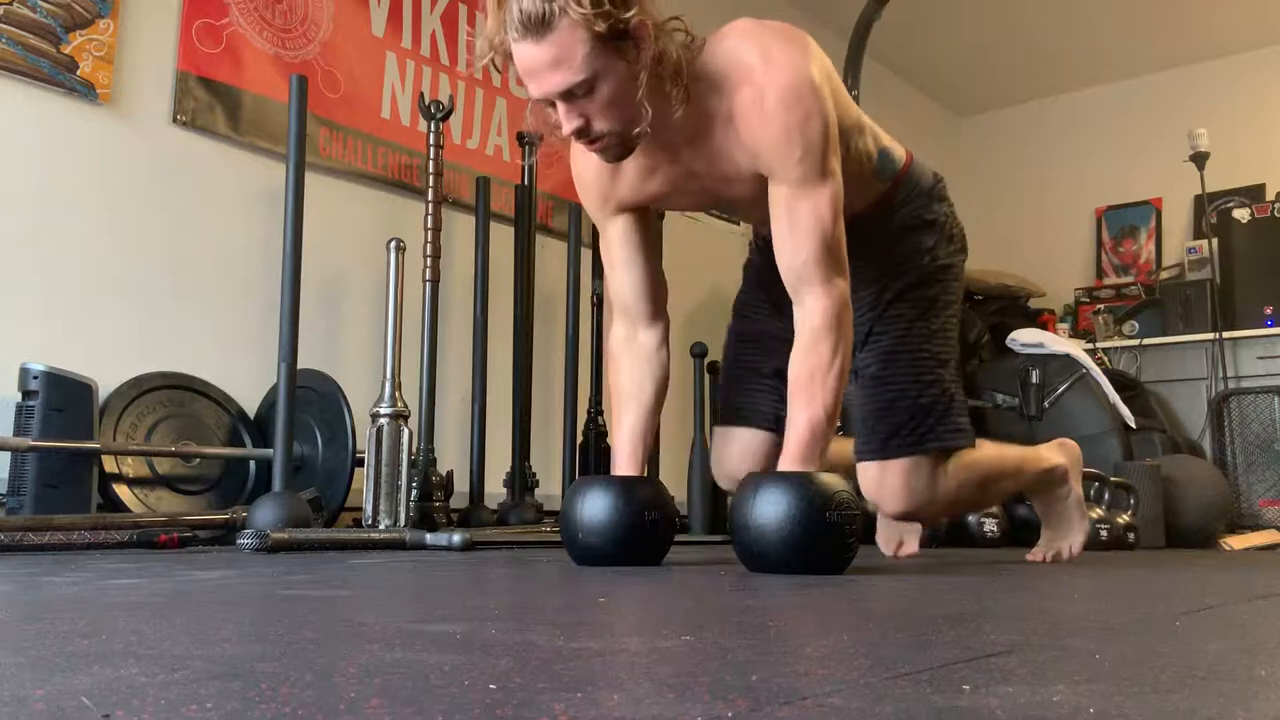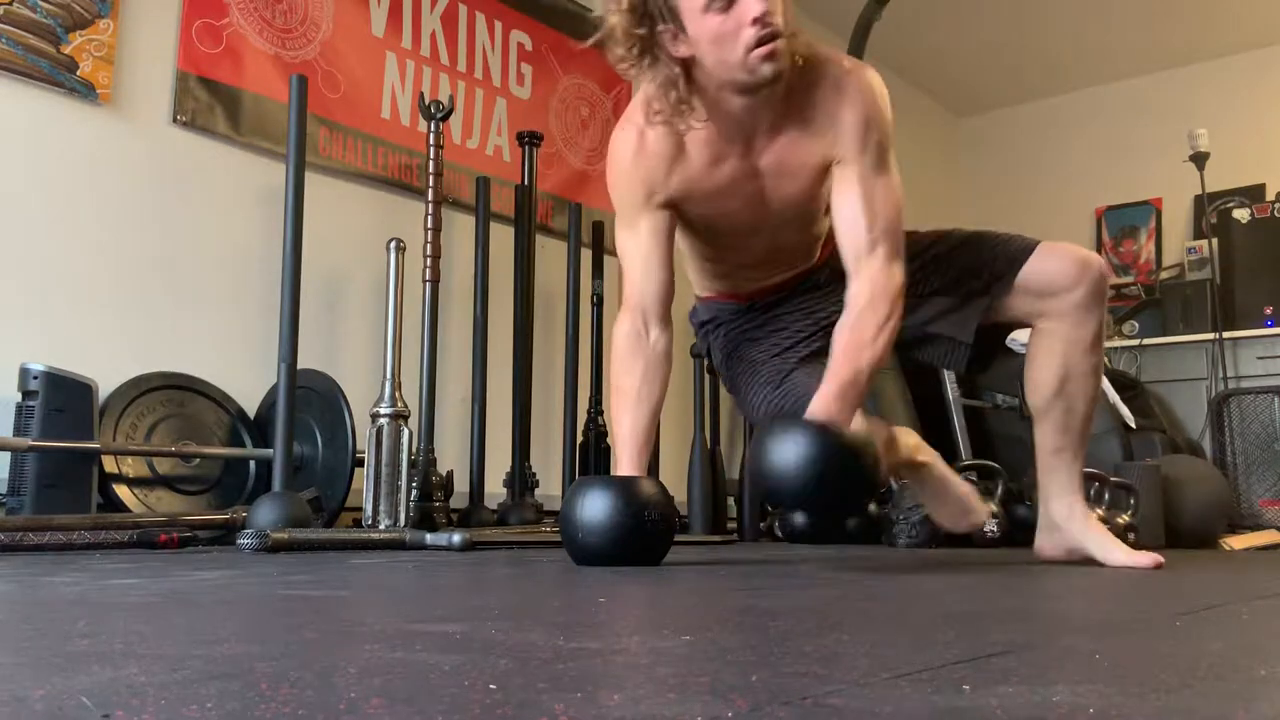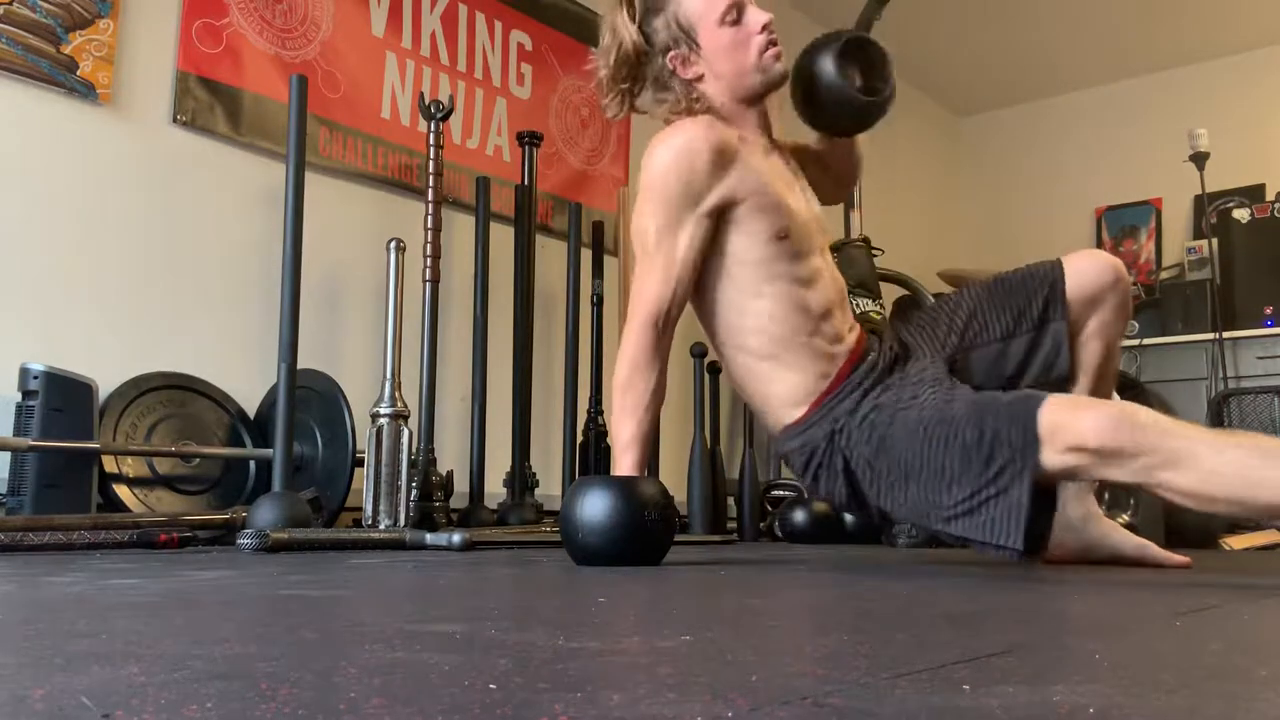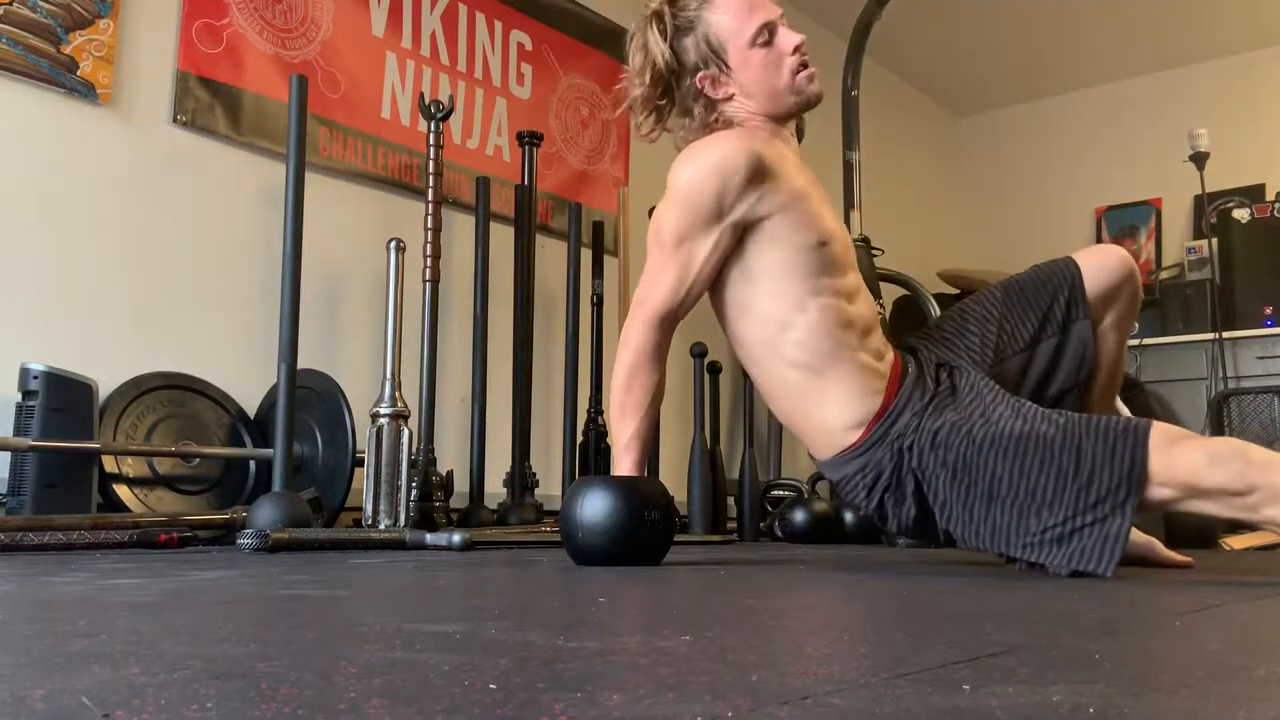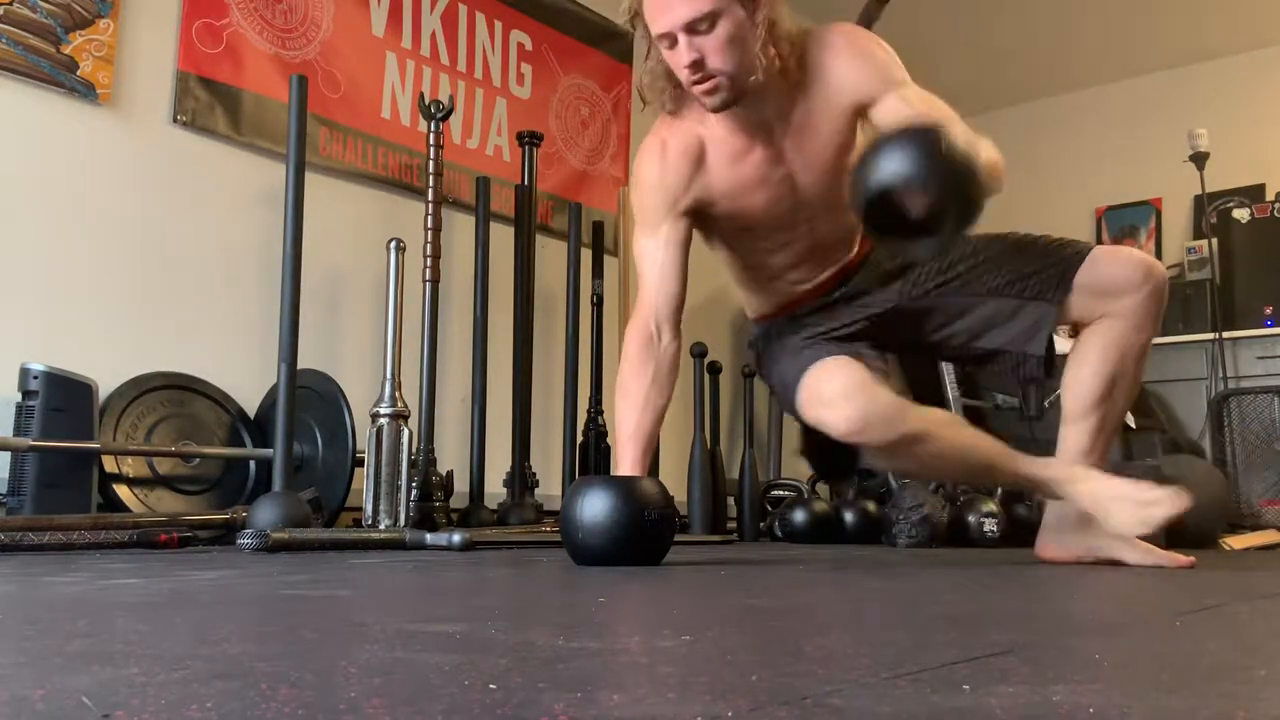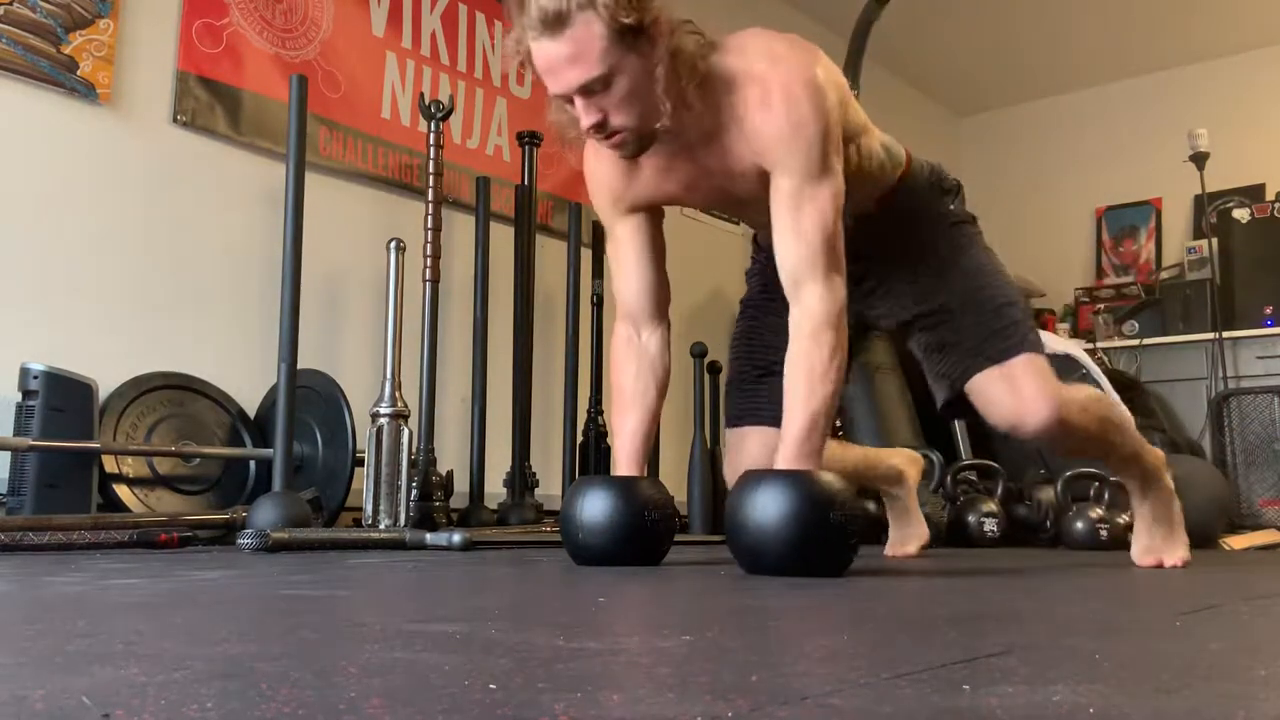
dt=0.7s
person 1, frame 1
left shoulder: (768, 85)
right shoulder: (599, 165)
left elbow: (822, 301)
right elbow: (637, 326)
left wrist: (796, 478)
left hip: (894, 222)
right hip: (784, 242)
left knee: (899, 489)
right knee: (738, 471)
left ankle: (1051, 471)
right ankle: (871, 451)
person 1, frame 2
left shoulder: (843, 90)
right shoulder: (647, 141)
left elbow: (878, 273)
right elbow: (644, 324)
left wrist: (833, 405)
left hip: (848, 261)
right hip: (749, 317)
left knee: (1076, 277)
left ankle: (1062, 511)
right ankle: (906, 455)
person 1, frame 3
left shoulder: (756, 140)
right shoulder: (691, 149)
left elbow: (837, 183)
right elbow: (648, 323)
left hip: (886, 363)
right hip: (851, 430)
left knee: (1099, 279)
right knee: (1101, 431)
left ankle: (1071, 518)
person 1, frame 4
left shoulder: (769, 154)
right shoulder: (724, 163)
right elbow: (649, 320)
right wrist: (626, 487)
left hip: (918, 378)
right hip: (904, 449)
left knee: (1110, 271)
right knee: (1207, 469)
left ankle: (1085, 511)
person 1, frame 5
left shoulder: (838, 57)
right shoulder: (671, 158)
left elbow: (981, 159)
right elbow: (653, 328)
left wrist: (951, 160)
left hip: (891, 265)
right hip: (796, 320)
left knee: (1134, 279)
right knee: (852, 412)
left ankle: (1066, 521)
right ankle: (1053, 482)
person 1, frame 6
left shoulder: (778, 88)
right shoulder: (611, 163)
left elbow: (818, 295)
right elbow: (639, 327)
left wrist: (795, 473)
right wrist: (625, 486)
left hip: (907, 217)
right hip: (785, 248)
left knee: (1033, 412)
right knee: (751, 479)
left ankle: (1150, 481)
right ankle: (894, 472)
